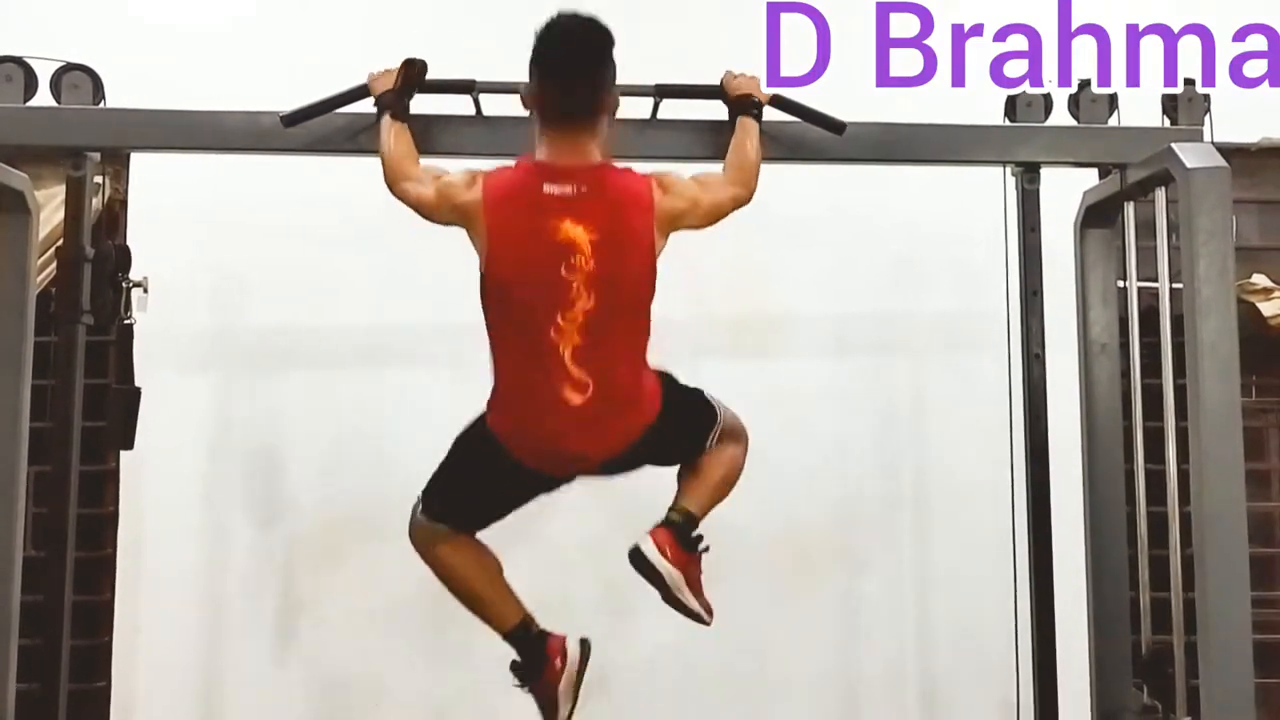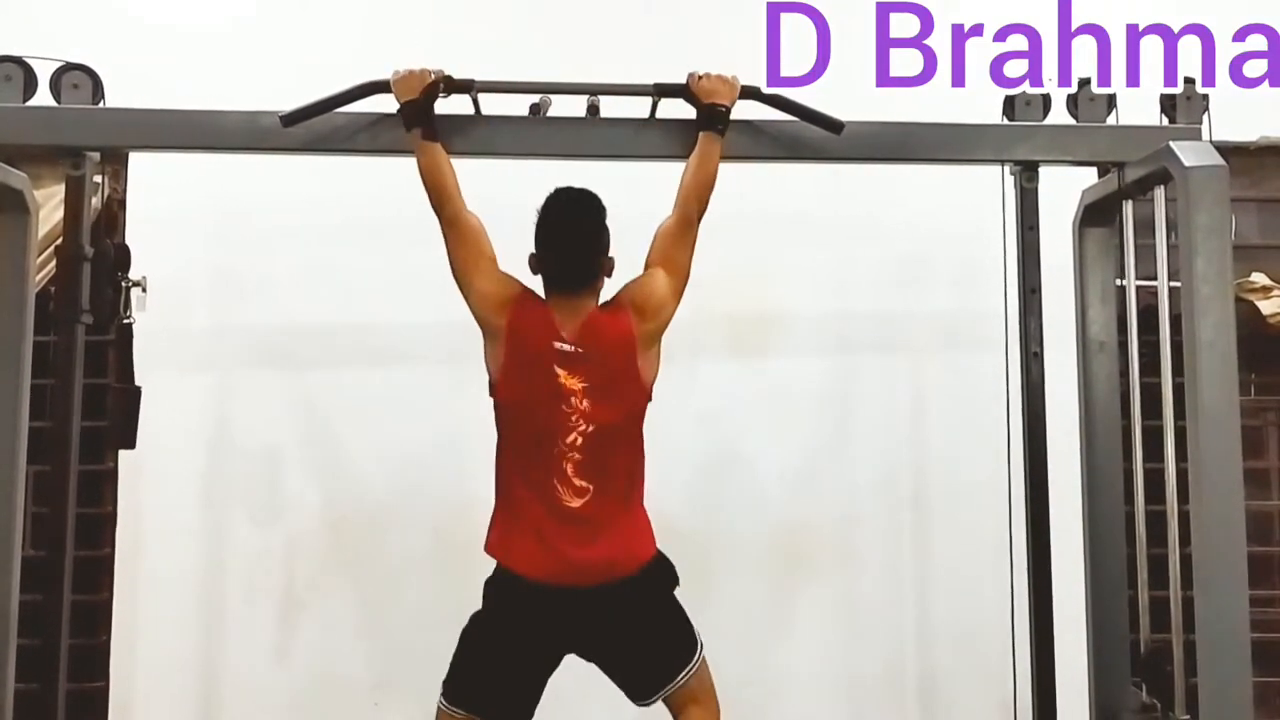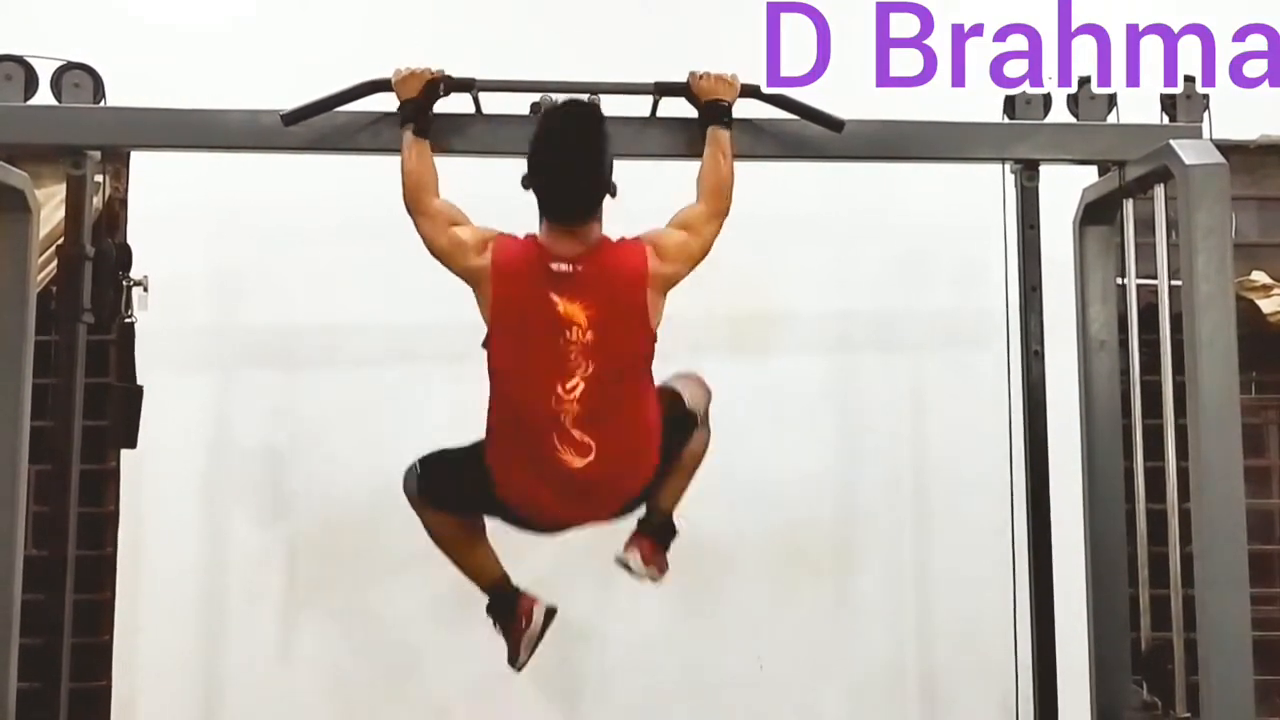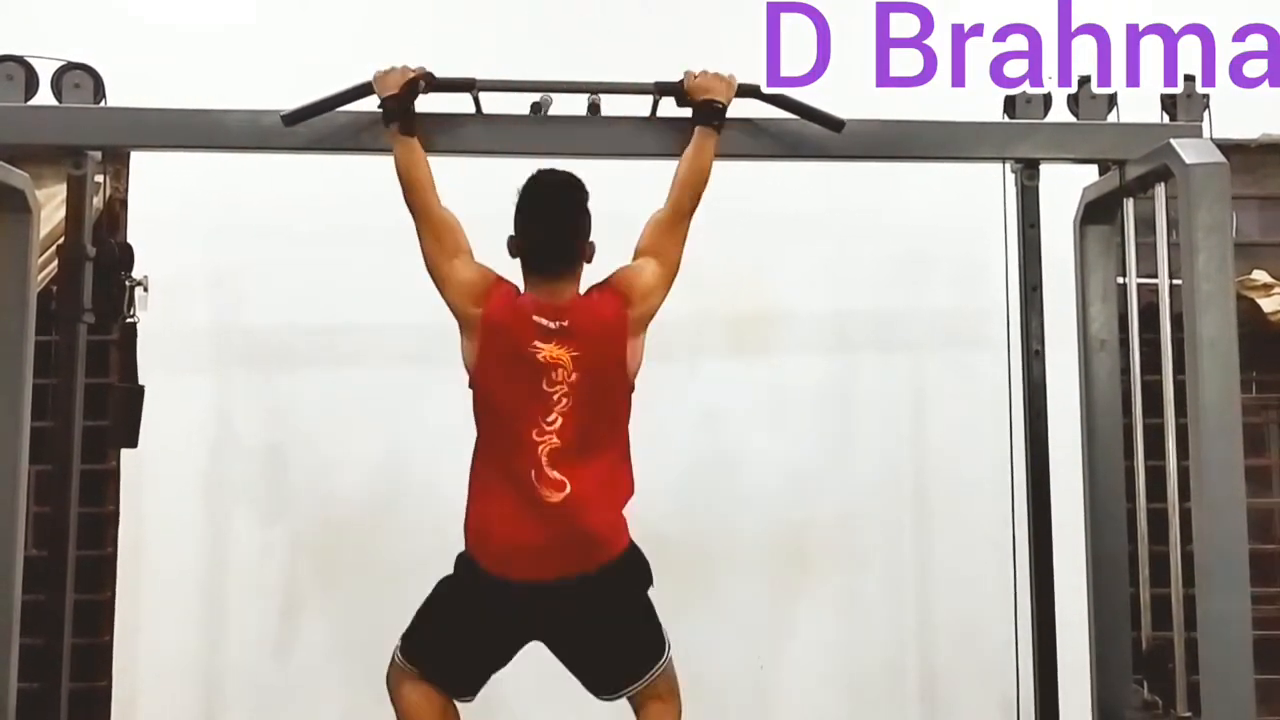
dt=0.7s
person 1, frame 1
left shoulder: (484, 198)
right shoulder: (649, 198)
left elbow: (403, 178)
right elbow: (739, 185)
left wrist: (389, 106)
right wrist: (746, 109)
left hip: (519, 441)
right hip: (629, 425)
left knee: (432, 529)
right knee: (728, 437)
left ankle: (538, 653)
right ankle: (674, 541)
person 1, frame 2
left shoulder: (504, 325)
right shoulder: (639, 328)
left elbow: (453, 216)
right elbow: (686, 218)
left wrist: (419, 118)
right wrist: (713, 119)
left hip: (525, 588)
right hip: (627, 581)
person 1, frame 3
left shoulder: (490, 262)
right shoulder: (649, 265)
left elbow: (422, 205)
right elbow: (713, 209)
left wrist: (413, 114)
right wrist: (718, 115)
left hip: (520, 488)
right hip: (621, 479)
left knee: (427, 486)
right knee: (694, 397)
left ankle: (510, 601)
right ankle: (651, 533)
person 1, frame 4
left shoulder: (480, 314)
right shoulder: (626, 314)
left elbow: (428, 212)
right elbow: (678, 212)
left wrist: (400, 117)
right wrist: (708, 116)
left hip: (495, 572)
right hip: (600, 569)
